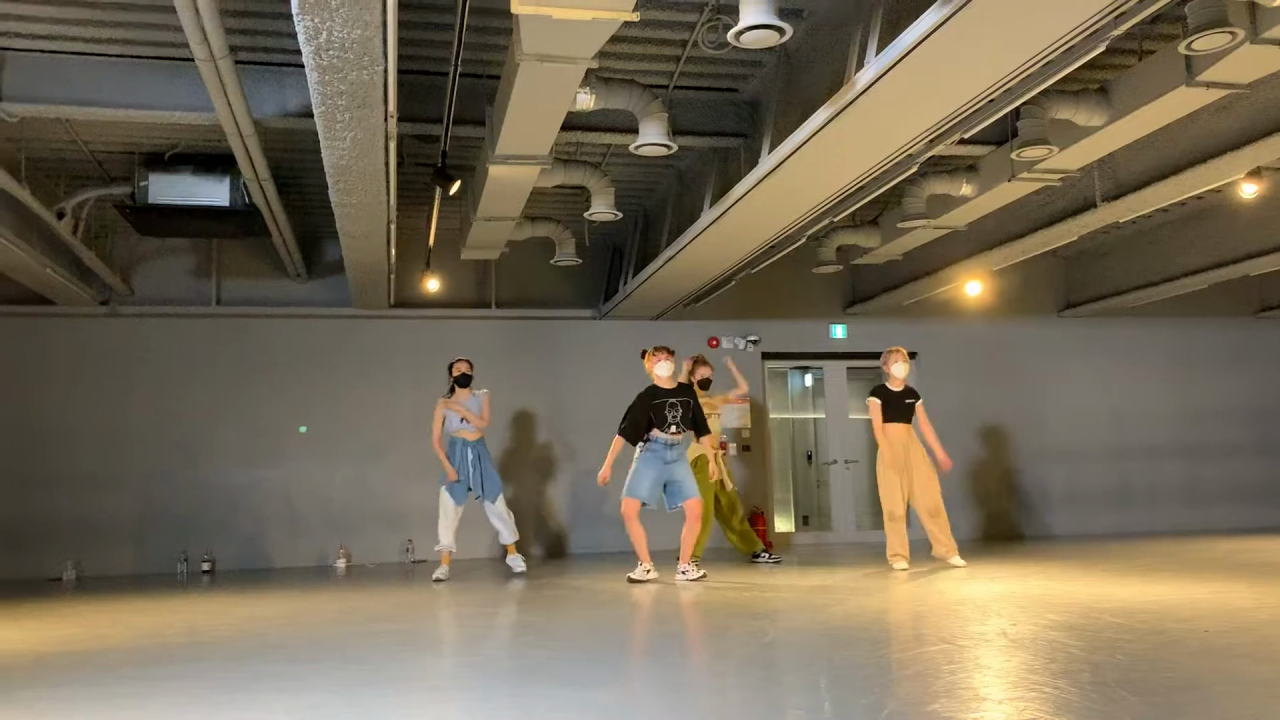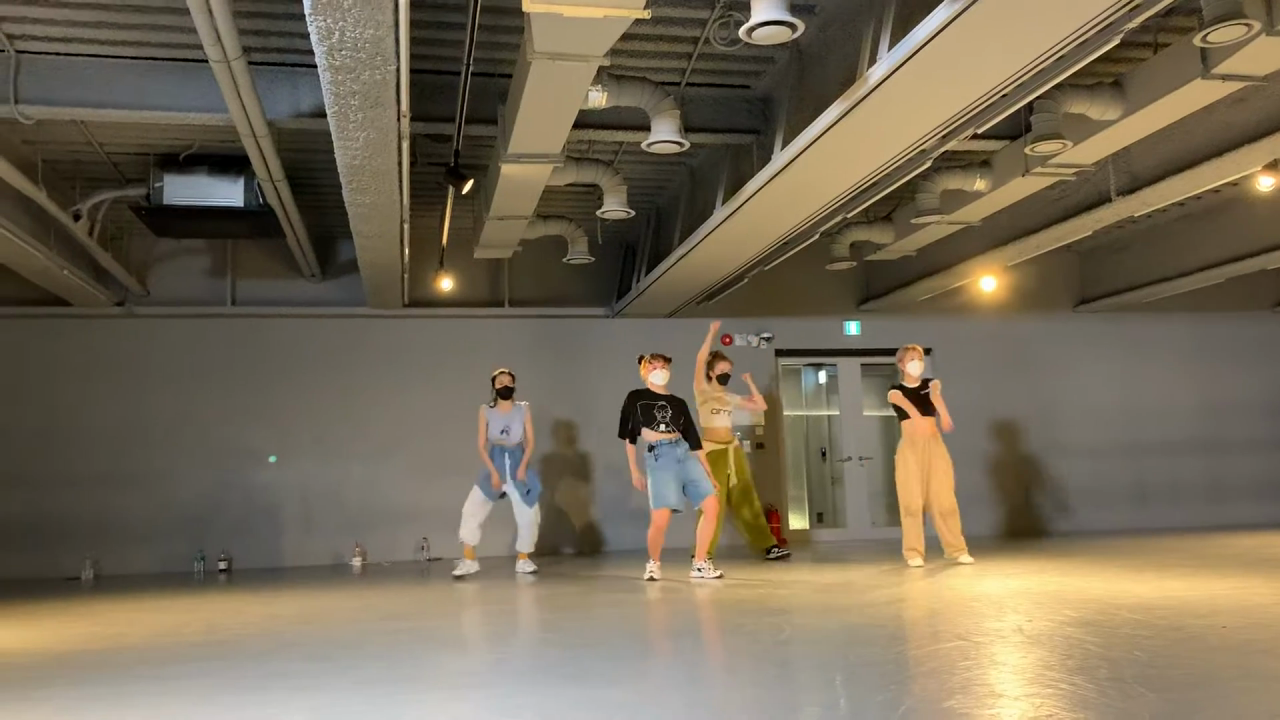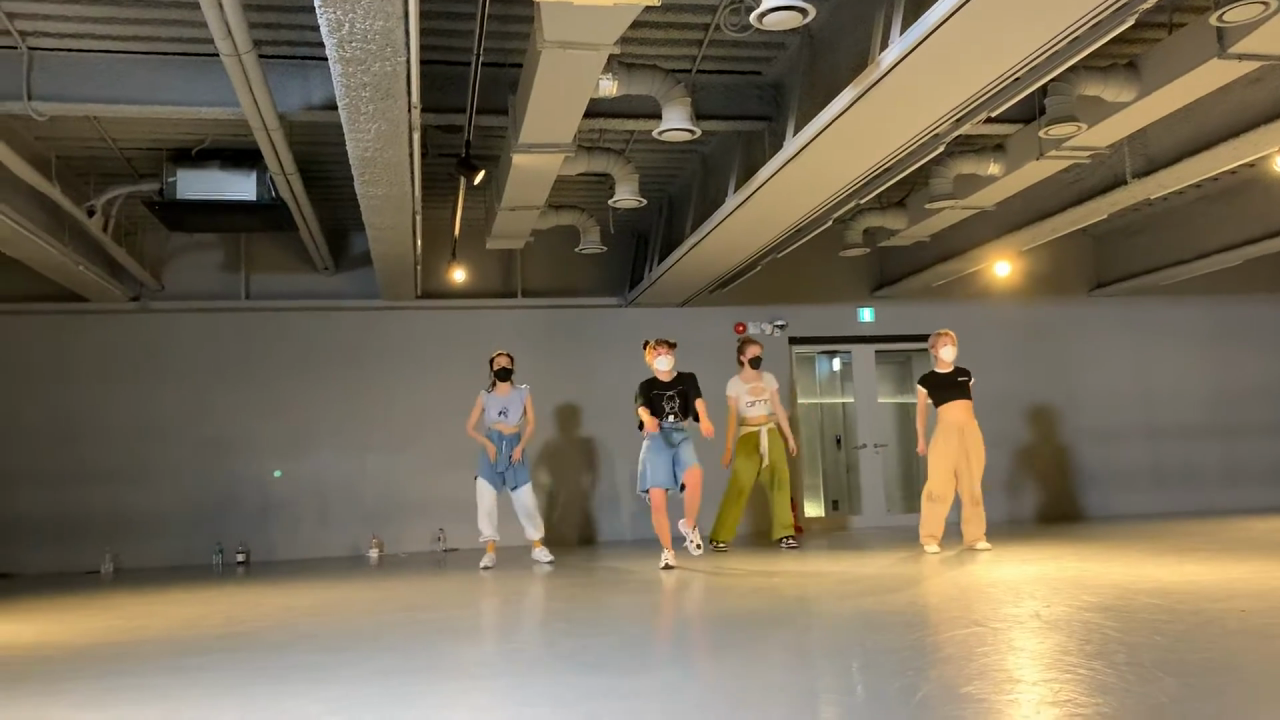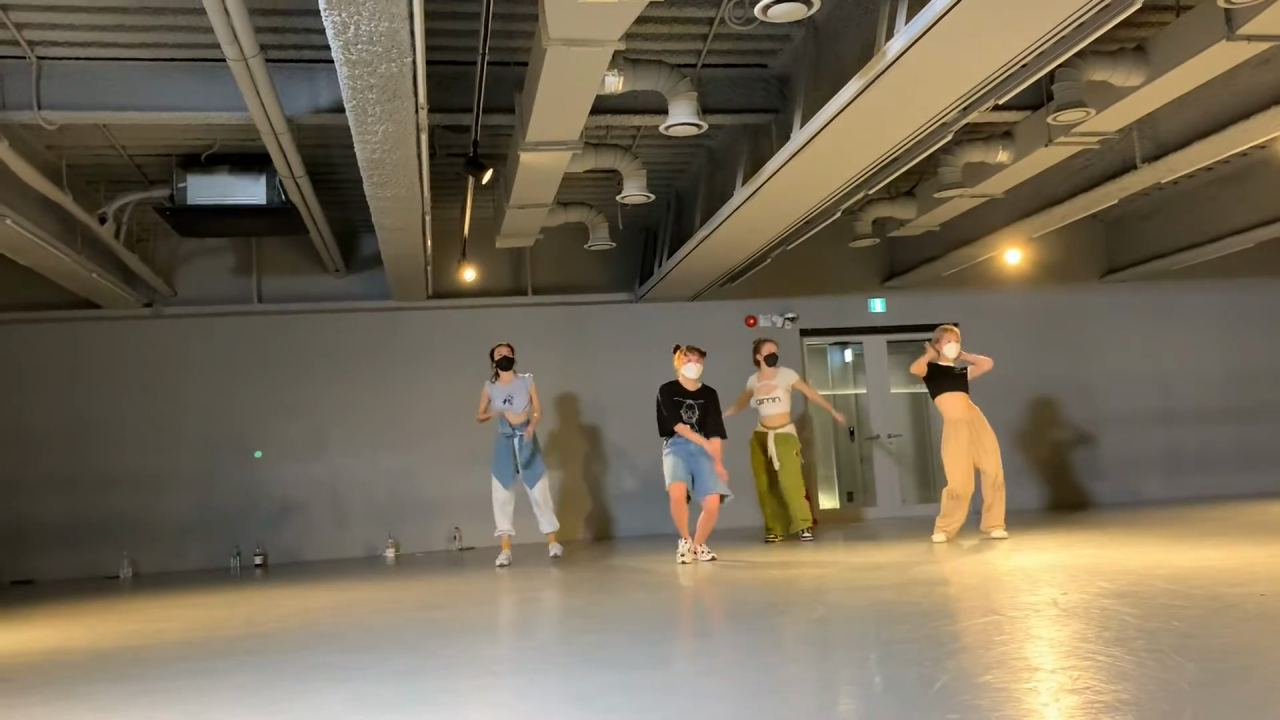
dt=0.5s
person 1, frame 1
left shoulder: (686, 391)
right shoulder: (647, 396)
left elbow: (701, 427)
right elbow: (625, 430)
right wrist: (608, 464)
left hip: (678, 456)
right hip: (652, 453)
left knee: (695, 510)
right knee: (629, 510)
left ankle: (684, 566)
right ankle: (646, 566)
person 1, frame 2
left shoulder: (679, 403)
right shoulder: (635, 398)
left elbow: (693, 438)
right elbow: (628, 436)
left wrist: (708, 474)
right wrist: (635, 470)
left hip: (684, 454)
right hip: (658, 457)
left knee: (712, 507)
right knee: (660, 520)
left ankle: (700, 563)
right ankle: (654, 562)
person 1, frame 3
left shoulder: (687, 379)
right shoulder: (646, 386)
left elbow: (698, 400)
right elbow: (641, 407)
left wrist: (705, 419)
right wrist: (647, 419)
left hip: (681, 438)
right hip: (656, 440)
left knee: (693, 478)
right knee: (657, 501)
left ankle: (689, 524)
right ankle: (668, 551)
person 1, frame 4
left shoulder: (709, 394)
right shoulder: (667, 390)
left elbow: (715, 429)
right elbow: (675, 424)
left wrist: (719, 462)
right wrist: (704, 442)
left hip: (702, 450)
right hip: (675, 447)
left knee: (712, 503)
right knee: (677, 492)
left ankle: (698, 545)
right ankle: (685, 539)
person 2, frame 1
left shoulder: (913, 395)
right shoulder: (877, 393)
left elbow: (926, 425)
right elbow: (877, 425)
left wrist: (939, 452)
right wrist: (887, 451)
left hip: (913, 447)
right hip: (889, 451)
left knee: (930, 498)
right knee: (894, 504)
left ankle: (946, 549)
right ankle: (898, 556)
person 2, frame 2
left shoulder: (930, 383)
right shoulder: (895, 391)
left elbow: (938, 400)
right elbow: (907, 405)
left wrist: (945, 417)
right wrist: (919, 418)
left hip: (934, 443)
right hip: (910, 445)
left knee: (944, 498)
right knee: (912, 500)
left ankle: (956, 549)
right ankle: (913, 552)
person 2, frame 3
left shoulder: (965, 374)
right shoulder: (927, 380)
right elbow: (921, 411)
right wrist: (921, 440)
left hip: (970, 431)
right hip: (945, 433)
left knee: (971, 488)
right knee: (937, 485)
left ankle: (975, 537)
right ankle: (930, 538)
person 2, frame 4
left shoulder: (963, 371)
right shoulder: (930, 369)
left elbow: (988, 364)
right elbow: (914, 369)
left wrist: (962, 356)
right wrist: (930, 355)
left hip: (977, 422)
right hip: (954, 428)
left knee: (994, 474)
right knee: (959, 483)
left ankle: (993, 524)
right ankle: (944, 529)
person 3, frame 1
left shoulder: (482, 396)
right shoulder: (443, 405)
left elbow: (483, 423)
right elbow: (436, 439)
left wrist: (459, 408)
right wrist: (448, 466)
left hip: (479, 454)
right hip: (456, 455)
left knee: (496, 505)
right knee: (448, 511)
left ankle: (512, 553)
right ankle: (444, 564)
person 3, frame 2
left shoulder: (523, 409)
right shoulder: (486, 411)
left elbow: (530, 440)
right elbow: (481, 445)
left wrist: (523, 465)
right wrist: (493, 471)
left hip: (517, 461)
right hip: (494, 461)
left knee: (529, 513)
right knee: (473, 506)
left ankle: (522, 559)
right ankle: (469, 559)
person 3, frame 3
left shoulder: (523, 393)
right shoulder: (485, 396)
left elbow: (530, 423)
right elbow: (470, 427)
left wrist: (520, 446)
right wrist: (487, 444)
left hip: (515, 447)
right hip: (492, 448)
left knee: (526, 500)
right knee: (487, 500)
left ankle: (537, 547)
right ankle: (490, 552)
person 3, frame 4
left shoulder: (527, 381)
right shoulder: (490, 387)
left elbow: (537, 411)
right elbow: (479, 416)
left wrist: (531, 428)
right wrist: (491, 414)
left hip: (525, 438)
right hip: (504, 441)
left knee: (538, 491)
right knee: (502, 495)
left ankle: (552, 542)
right ankle: (506, 549)
person 4, frame 1
left shoulder: (715, 399)
left elbow: (744, 389)
left wrist: (731, 367)
right wrist: (684, 370)
left hip: (717, 456)
right hip: (700, 455)
left knee: (731, 507)
right knee: (702, 506)
left ankle: (755, 549)
right ankle: (689, 554)
person 4, frame 2
left shoulder: (731, 397)
right shoulder: (703, 391)
left elbow: (761, 407)
right elbow: (700, 362)
left wrist: (750, 384)
right wrist: (711, 335)
left hip: (734, 449)
right hip: (712, 450)
left knee: (747, 499)
right knee: (714, 501)
left ankle: (767, 545)
right ankle: (703, 551)
person 4, frame 3
left shoulder: (768, 378)
right shoulder: (735, 383)
left elbow: (778, 409)
right elbow: (732, 417)
left wrist: (789, 436)
right wrist: (728, 449)
left hip: (770, 432)
right hip: (747, 435)
left knee: (780, 482)
right knee: (738, 486)
left ankle: (785, 534)
right ankle: (719, 537)
person 4, frame 4
left shoulder: (786, 374)
right shoulder: (753, 380)
left elbow: (811, 394)
right elbow: (741, 402)
left wrist: (833, 412)
right wrist: (721, 416)
left hip: (784, 434)
right hip: (761, 435)
left knee: (789, 481)
right knee: (764, 484)
left ankle: (803, 525)
right ankle: (775, 529)
